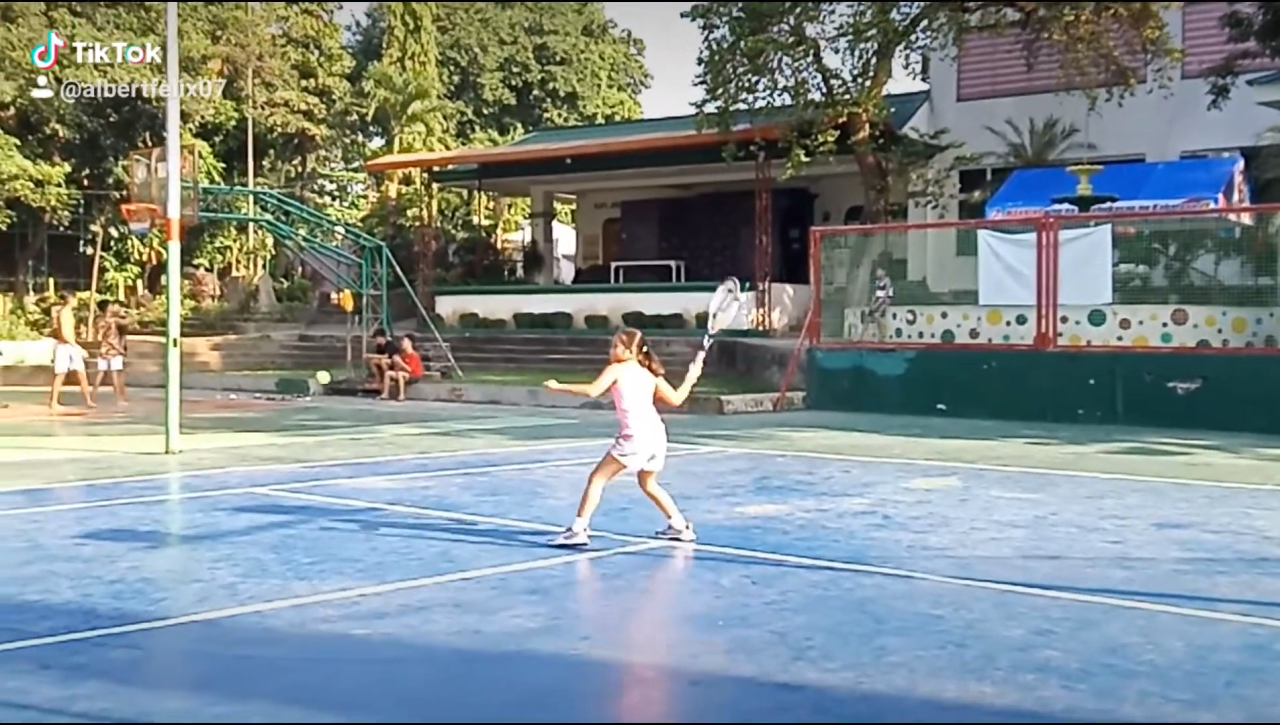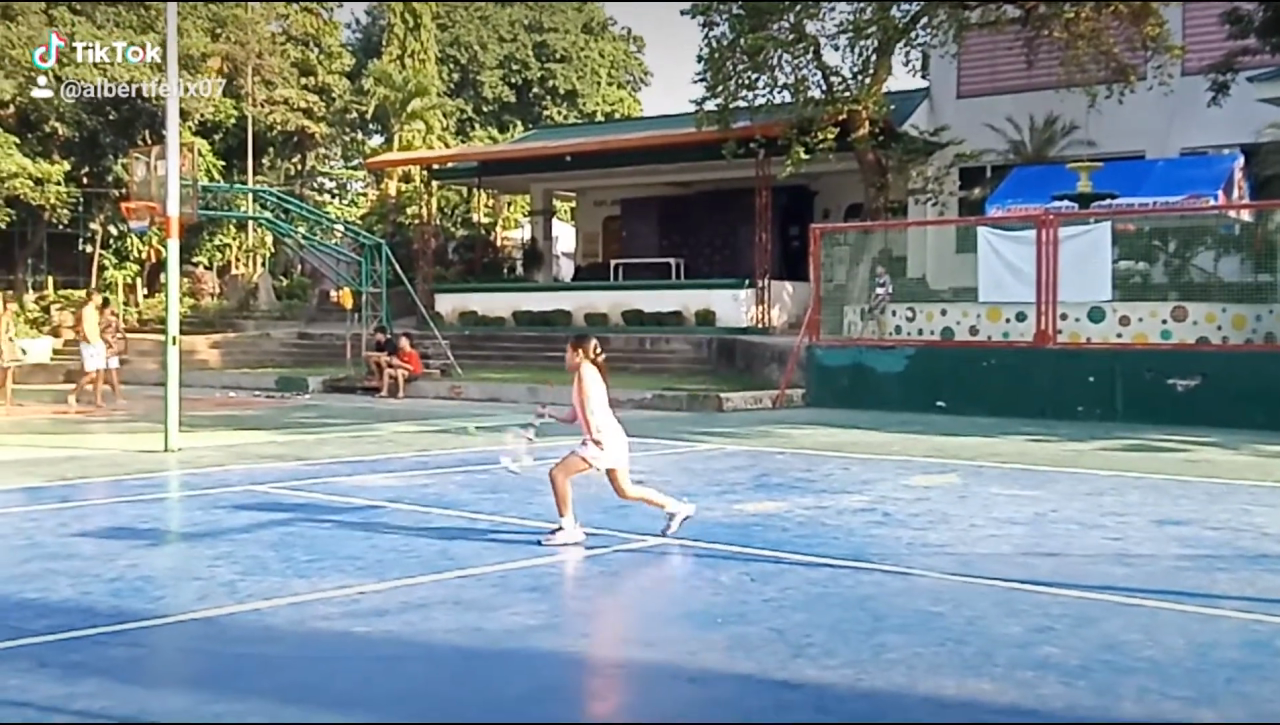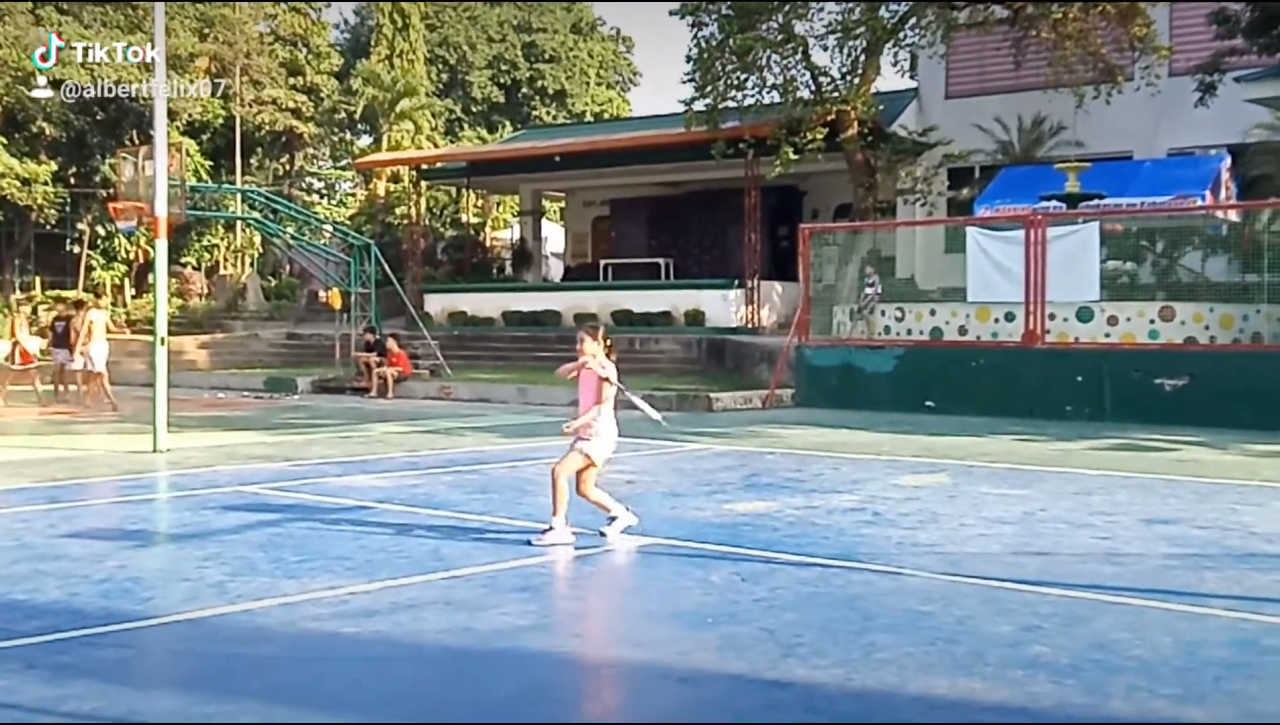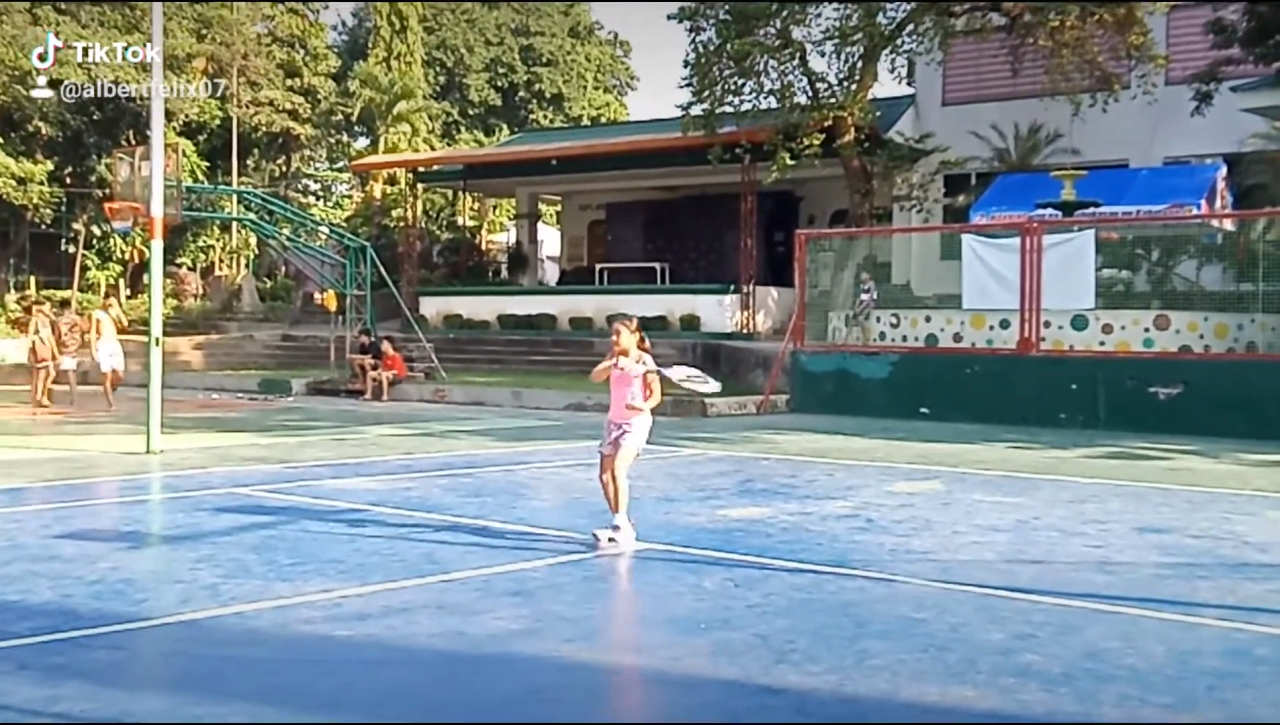
dt=0.3s
person 1, frame 1
left shoulder: (616, 369)
right shoulder: (649, 375)
left elbow: (593, 390)
right elbow: (676, 399)
left wrist: (560, 387)
right wrist: (692, 376)
left hip: (635, 437)
right hip: (656, 434)
left knee: (597, 478)
right knee: (648, 484)
left ankle: (579, 529)
right ankle: (679, 525)
person 1, frame 2
left shoulder: (584, 369)
right shoulder: (592, 373)
left elbow: (585, 399)
right elbow: (574, 416)
left wrist: (592, 432)
right wrist: (552, 416)
left hip: (601, 439)
right hip: (614, 438)
left knee: (557, 474)
right knee: (625, 490)
left ankle: (568, 528)
right ankle: (676, 507)
person 1, frame 3
left shoulder: (607, 368)
right shoulder: (585, 364)
left elbow: (604, 406)
right elbow: (561, 373)
left wrist: (578, 422)
right wrist: (581, 363)
left hip: (601, 433)
right hip: (587, 433)
left knee: (560, 471)
right knee: (582, 486)
left ankle: (559, 529)
right ankle: (622, 515)
person 1, frame 4
left shoulder: (645, 361)
right shoulder: (615, 358)
left elbow: (656, 396)
right elbow: (594, 377)
left wrist: (643, 406)
right wrist: (611, 364)
left hip: (636, 424)
right hip: (614, 423)
left knee: (618, 469)
right knee: (605, 475)
left ankle: (620, 523)
right ankle: (622, 525)
